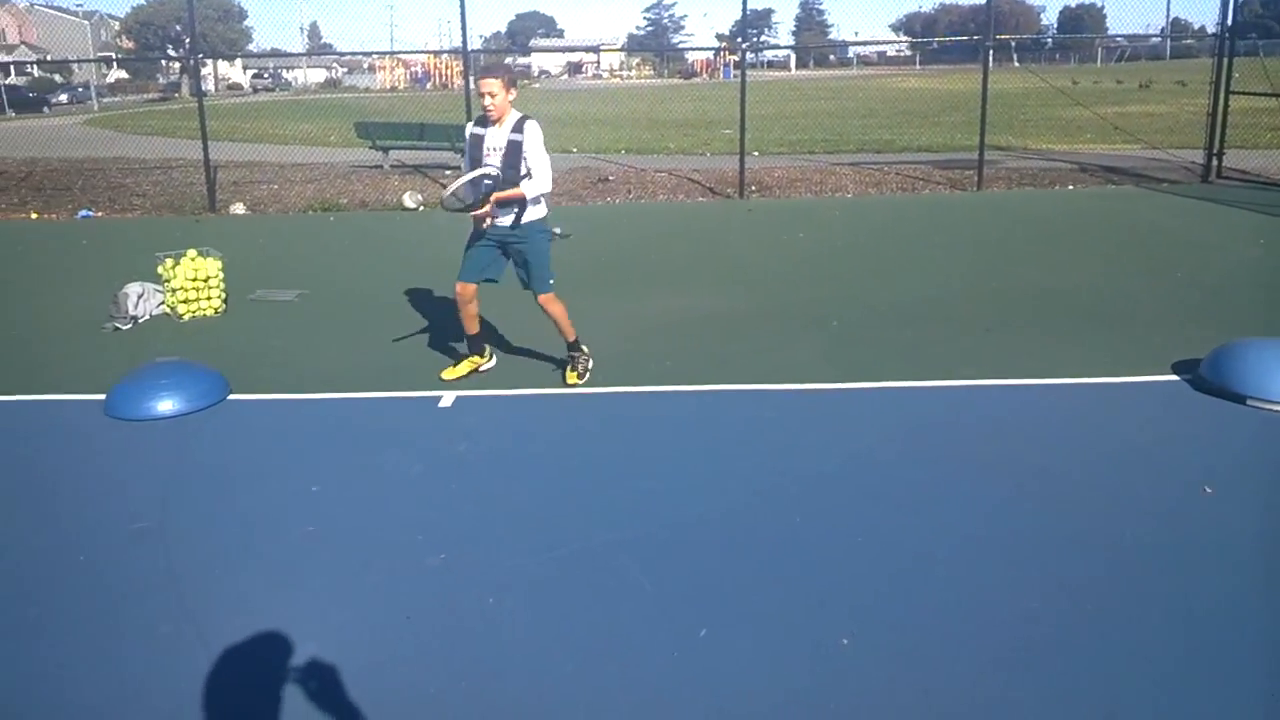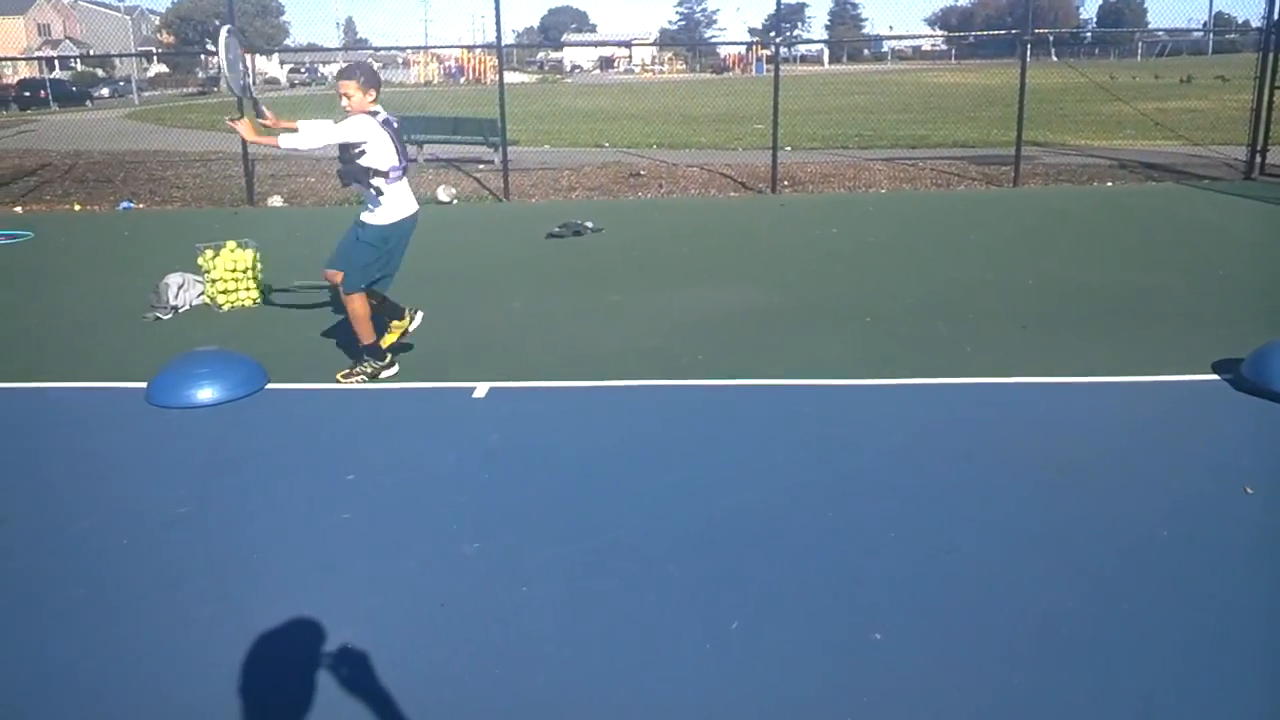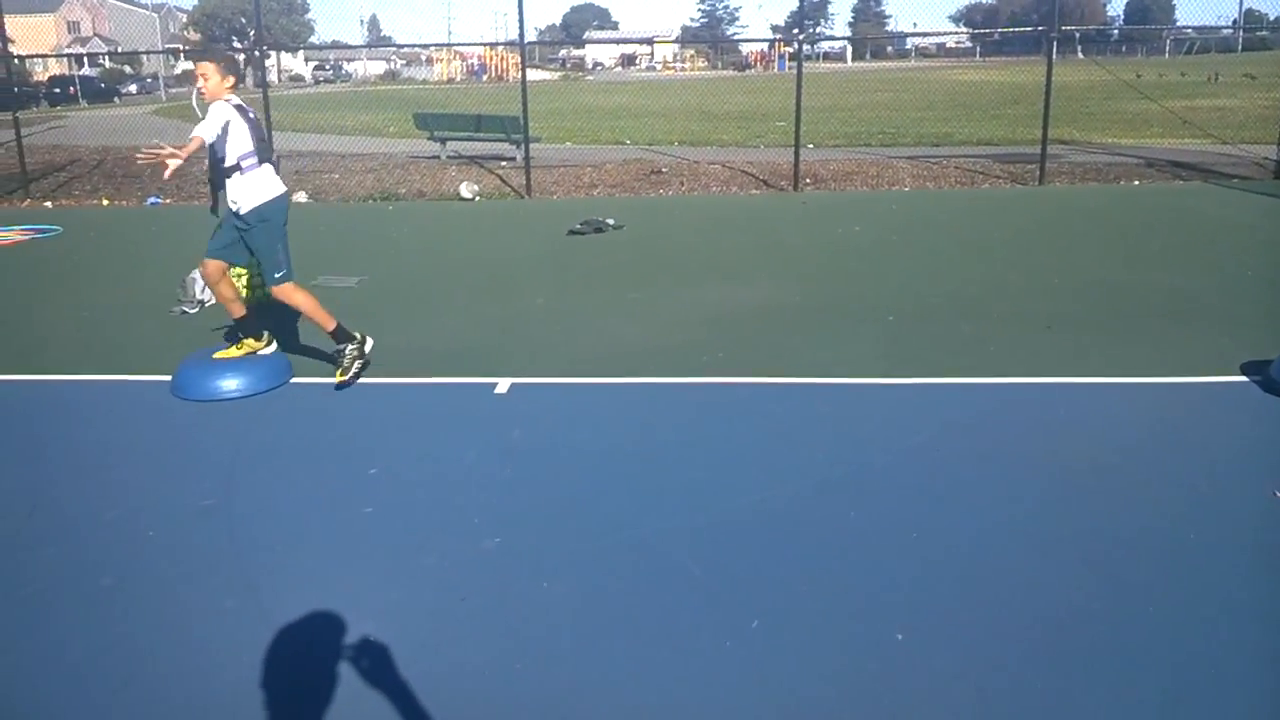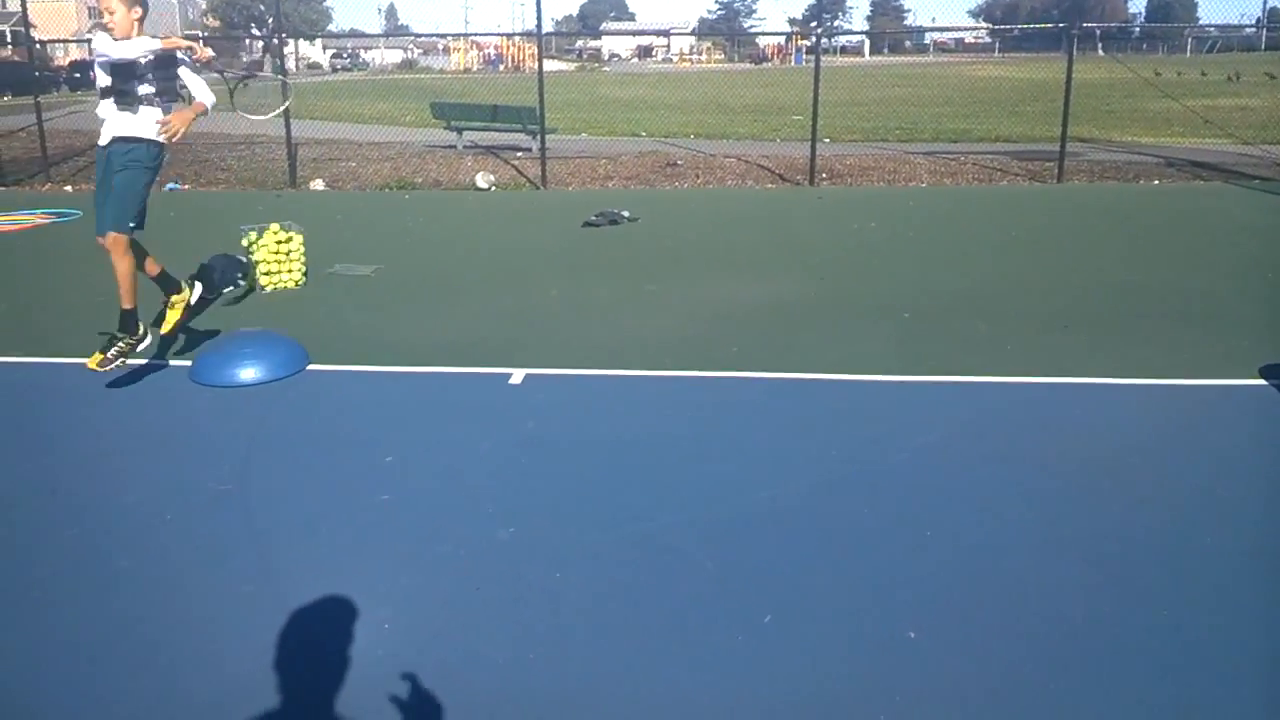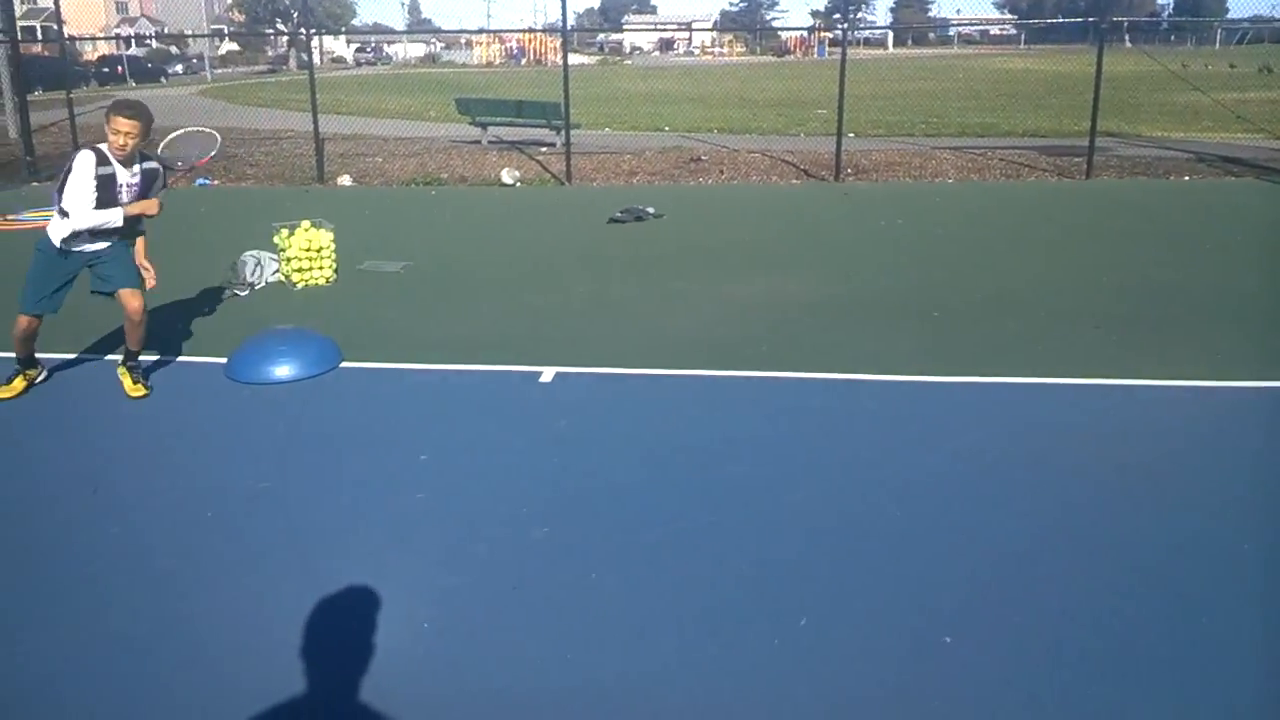
dt=0.4s
person 1, frame 1
left shoulder: (527, 129)
right shoulder: (474, 129)
left elbow: (542, 183)
left wrist: (498, 197)
right wrist: (475, 204)
left hip: (527, 225)
right hip: (489, 225)
left knee: (543, 297)
right knee: (464, 291)
left ankle: (577, 353)
right ankle: (478, 353)
person 1, frame 2
left shoulder: (363, 125)
right shoulder: (369, 119)
left elbow: (312, 139)
right elbow: (321, 128)
left wrist: (256, 138)
right wrist: (281, 123)
left hip: (391, 221)
right hip: (378, 217)
left knee: (351, 292)
right knee: (335, 274)
left ankle: (377, 360)
right ankle: (399, 315)
person 1, frame 3
left shoulder: (222, 108)
right shoulder: (234, 110)
left elbow: (206, 131)
left wrist: (183, 154)
left hip: (262, 208)
right hip: (243, 209)
left knee: (280, 287)
right knee: (211, 269)
left ankle: (350, 342)
right ankle: (254, 337)
person 1, frame 4
left shoulder: (170, 55)
right shoulder: (103, 44)
left elbow: (205, 95)
right elbow: (122, 51)
left wrist: (189, 112)
right wrist: (175, 43)
left hip: (141, 148)
right hip: (110, 146)
left knee: (116, 240)
right knee: (108, 240)
left ankle: (130, 331)
right ankle: (175, 289)
person 1, frame 5
left shoulder: (152, 170)
right shoulder: (88, 160)
right elbow: (78, 220)
left wrist: (139, 252)
right wrist: (134, 208)
left hip: (110, 244)
right hip: (63, 245)
left knee: (135, 306)
right knee: (27, 321)
left ankle: (130, 365)
right ankle: (28, 368)
